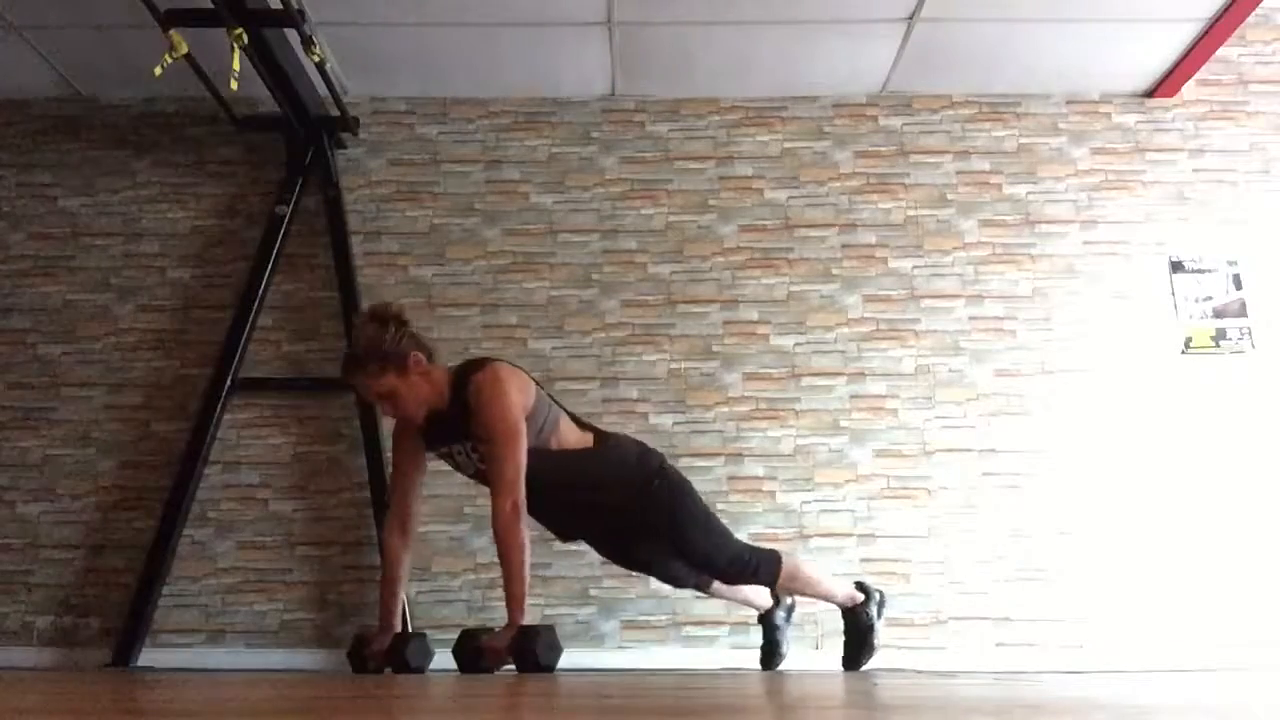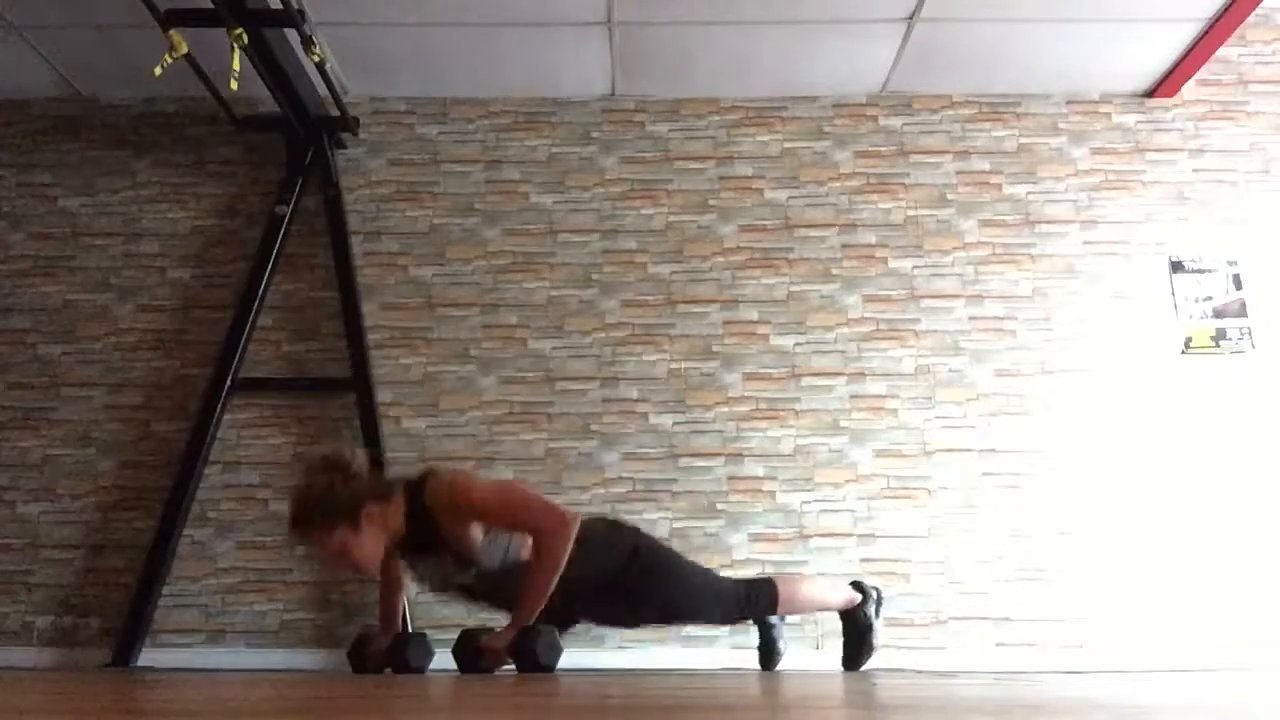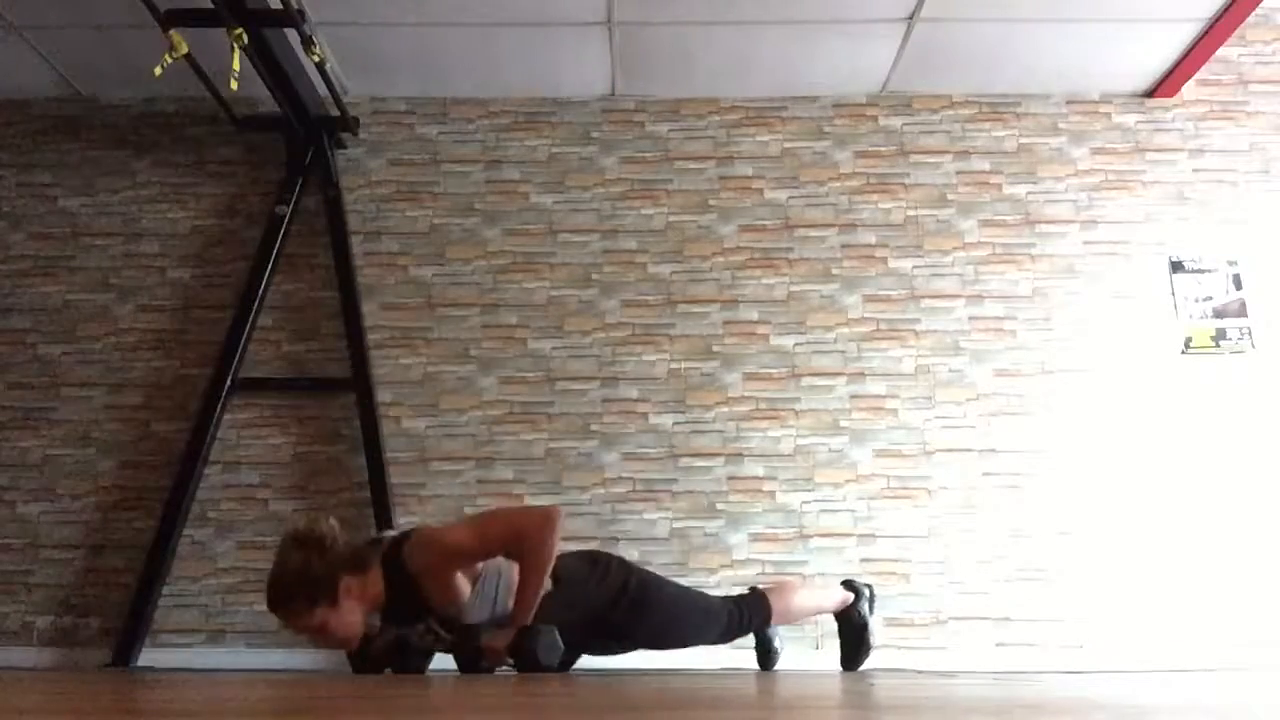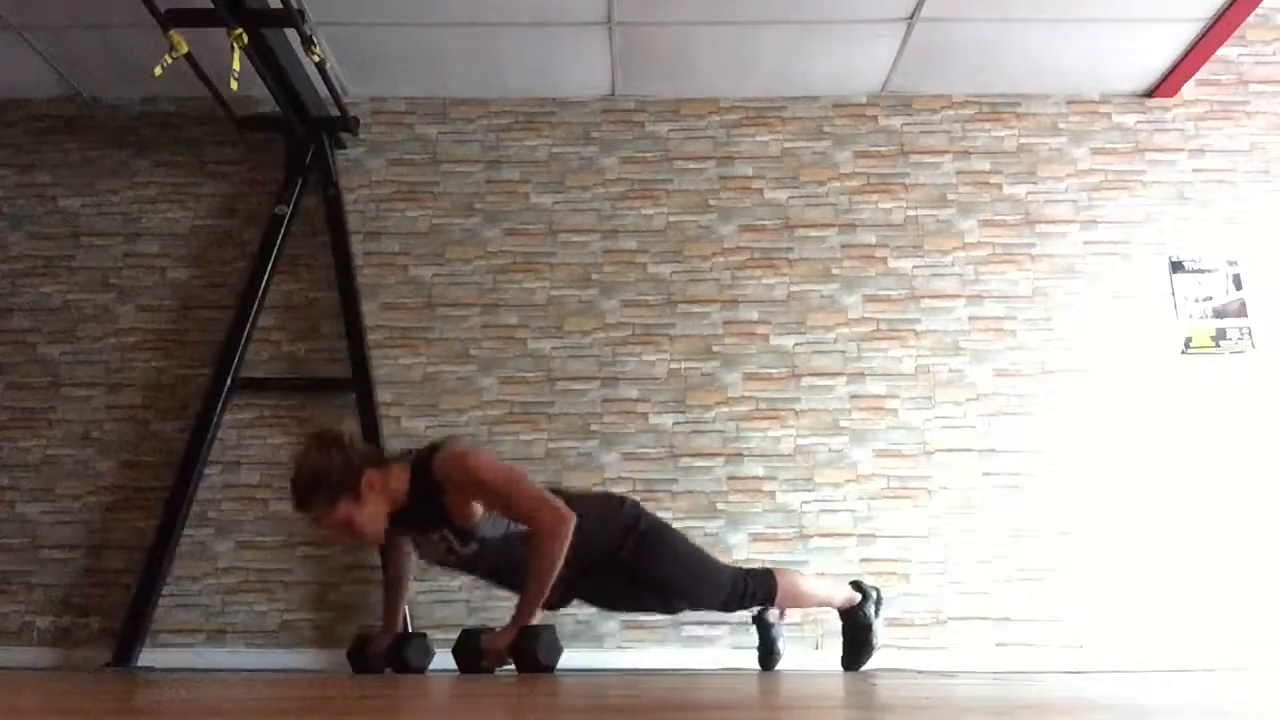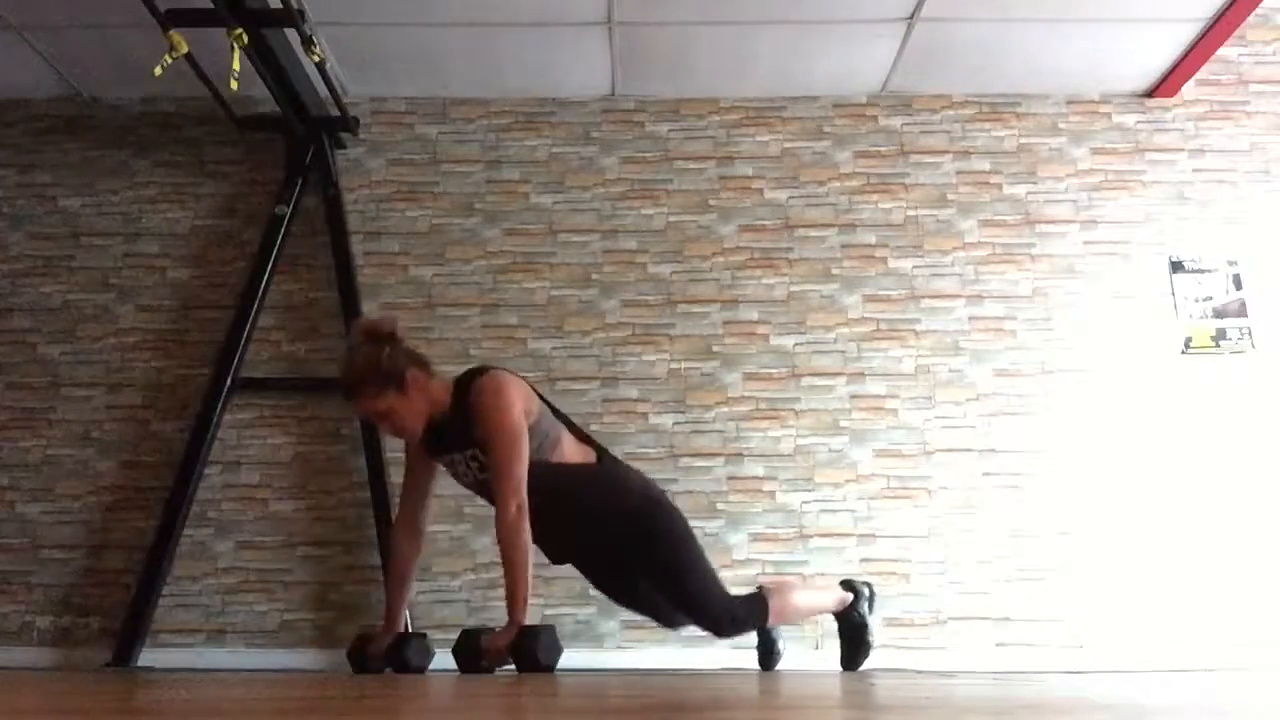
dt=0.2s
person 1, frame 1
left shoulder: (488, 386)
right shoulder: (417, 419)
left elbow: (508, 506)
right elbow: (398, 523)
left wrist: (513, 625)
right wrist: (386, 629)
left hip: (628, 479)
right hip: (584, 503)
left knee: (734, 562)
right knee: (687, 573)
left ankle: (857, 601)
right ankle: (770, 608)
person 1, frame 2
left shoulder: (445, 496)
right shoulder: (389, 522)
left elbow: (558, 524)
right elbow: (391, 587)
left wrist: (521, 624)
right wrist: (387, 637)
left hip: (612, 564)
right hip: (579, 588)
left knee: (735, 599)
left ankle: (857, 599)
right ankle: (763, 625)
person 1, frame 3
left shoulder: (427, 554)
right shoulder: (374, 575)
left elbow: (544, 524)
left wrist: (514, 628)
left hip: (601, 600)
right hip: (569, 616)
left knee: (729, 618)
left ankle: (851, 599)
right ankle: (760, 624)
person 1, frame 4
left shoulder: (454, 468)
right shoulder: (390, 498)
left elbow: (558, 520)
right elbow: (397, 566)
left wrist: (519, 623)
right wrist: (390, 633)
left hip: (610, 538)
right hip: (575, 566)
left knee: (729, 589)
right knee: (694, 598)
left ankle: (856, 599)
right ankle: (766, 615)
person 1, frame 5
left shoulder: (492, 394)
right shoulder: (426, 429)
left elbow: (513, 508)
right elbow: (408, 528)
left wrist: (517, 624)
right wrist: (392, 626)
left hip: (623, 510)
right hip: (576, 531)
left knee: (720, 615)
right knee: (673, 611)
left ankle: (849, 600)
right ankle: (764, 625)
